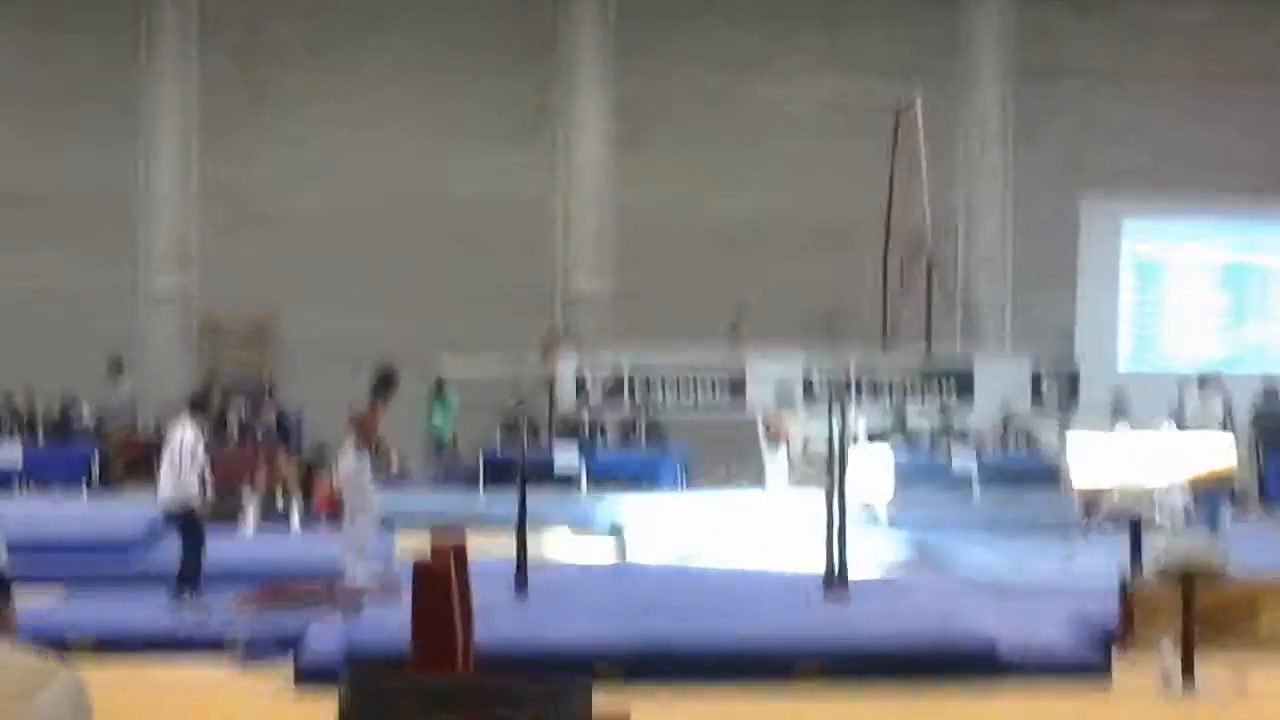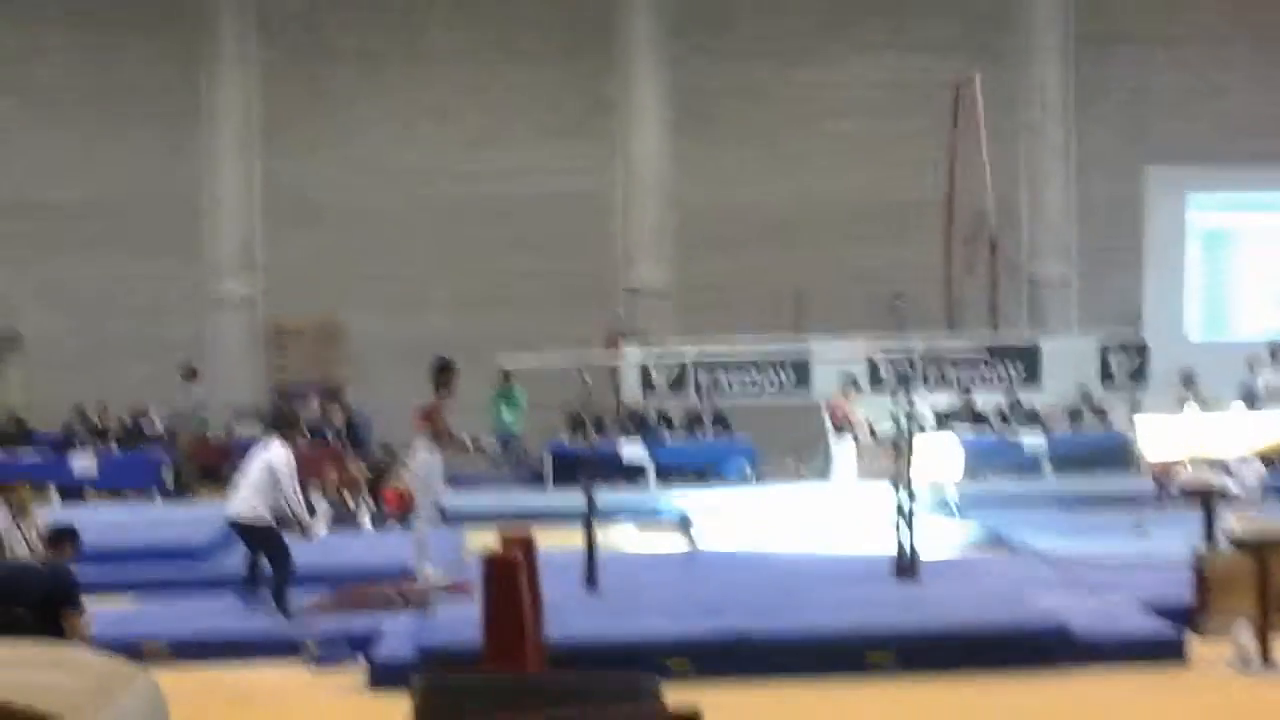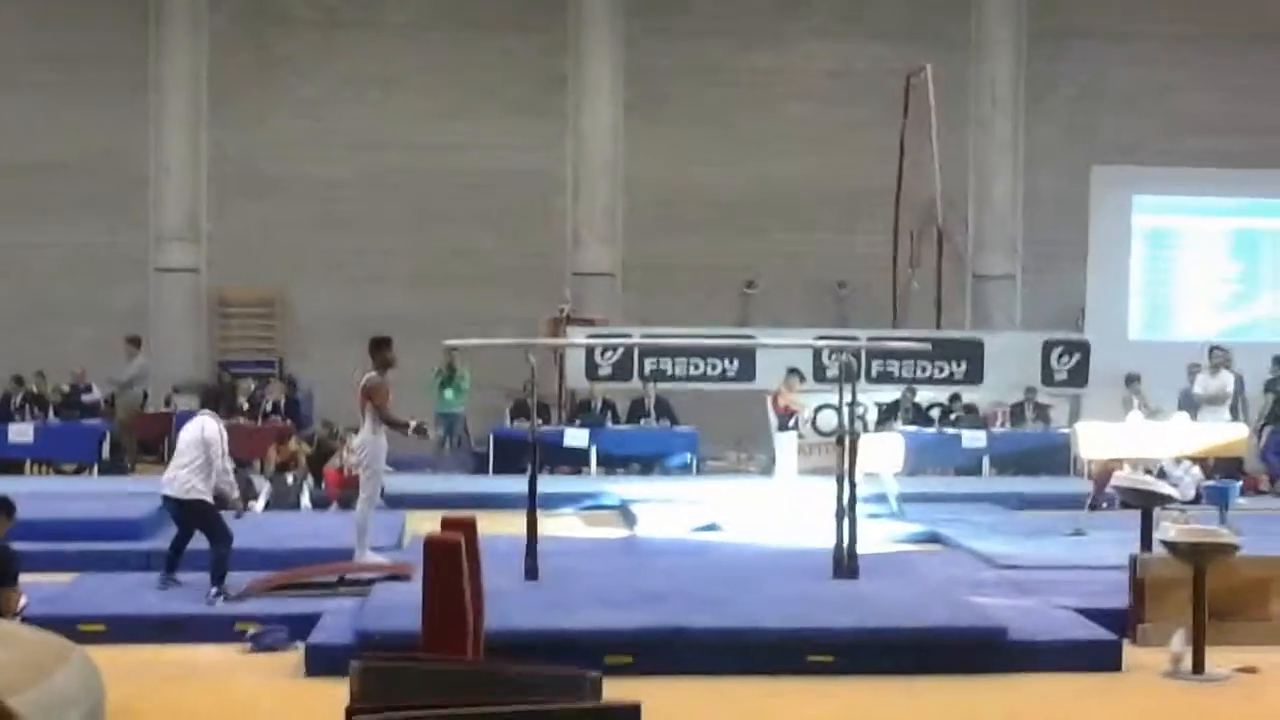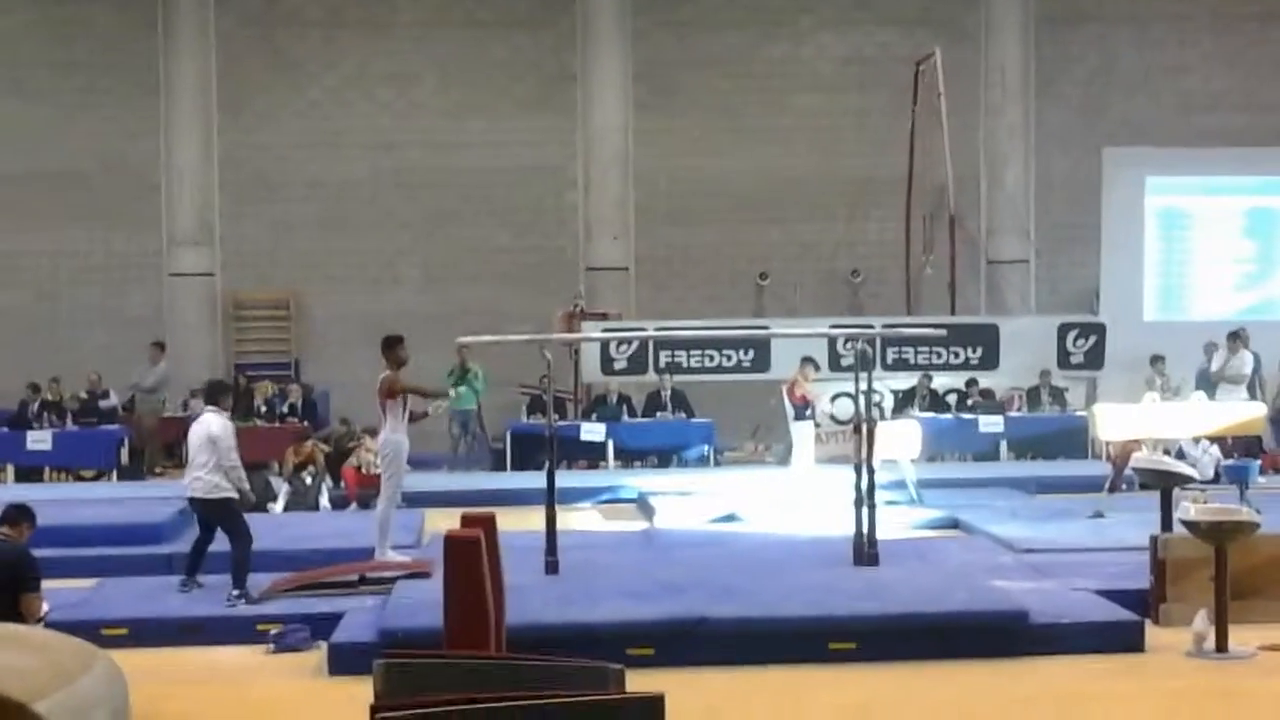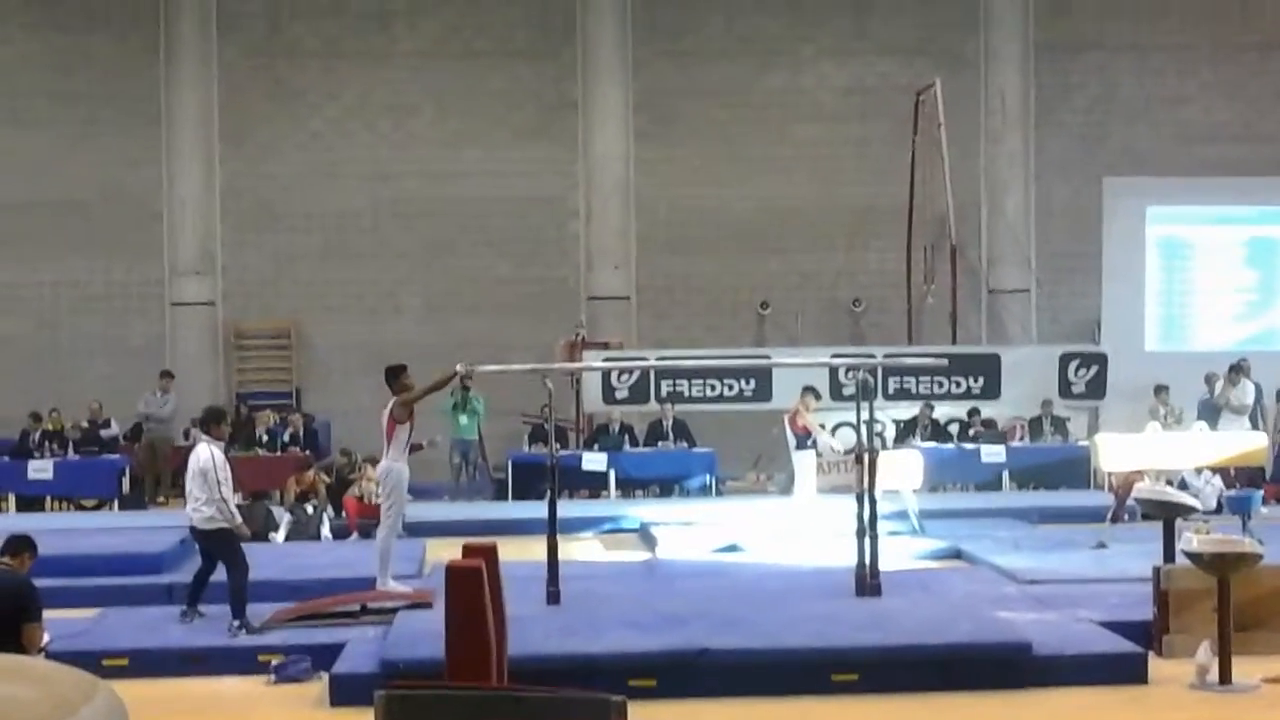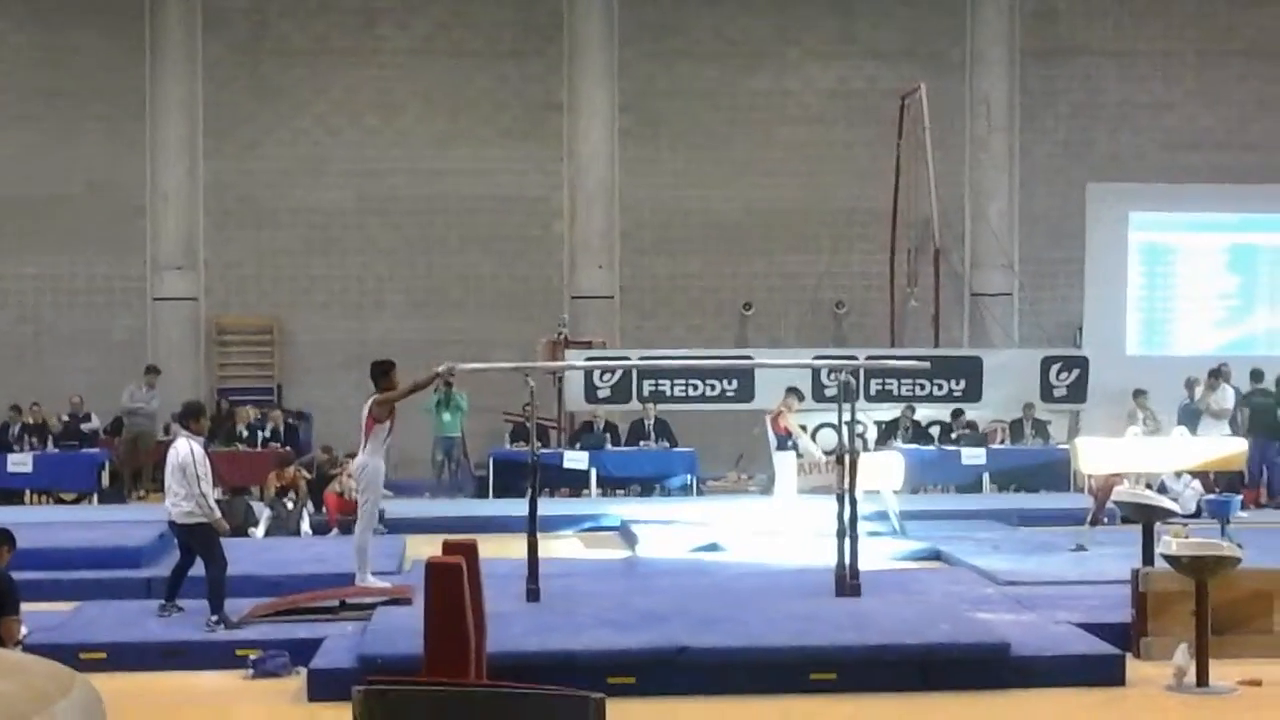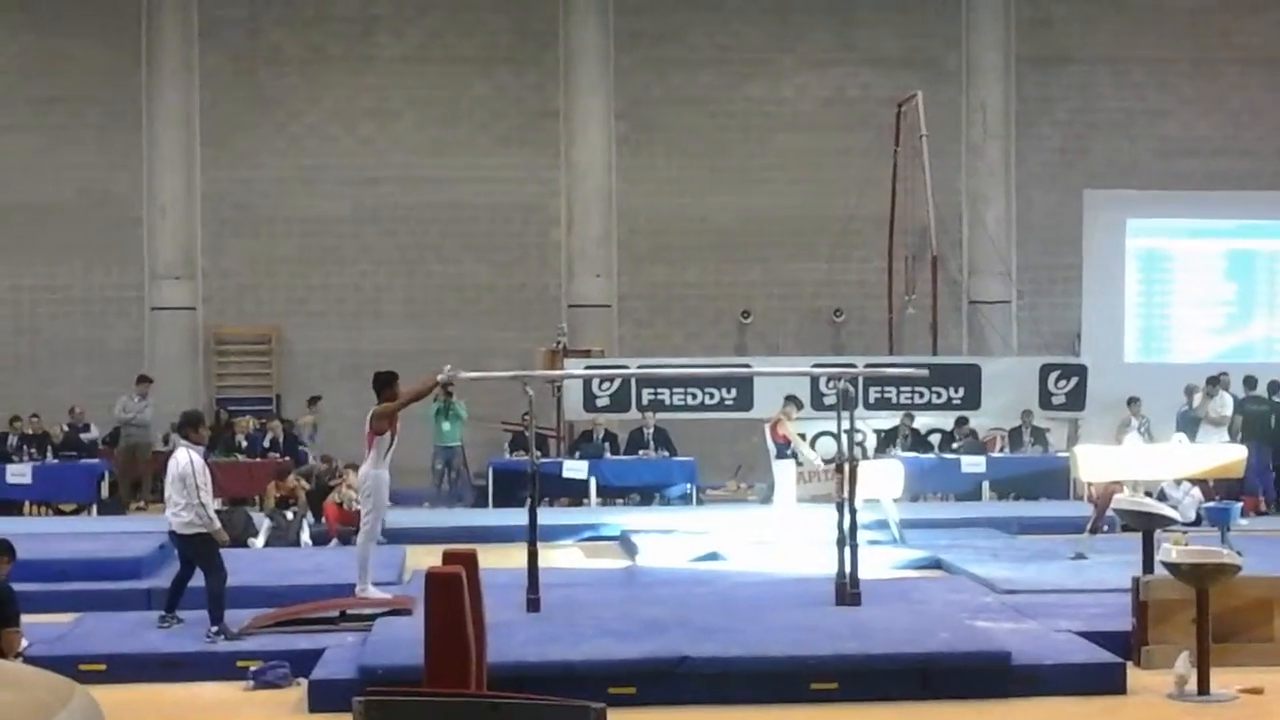
dt=0.4s
person 1, frame 1
left shoulder: (373, 411)
right shoulder: (368, 412)
left elbow: (373, 443)
right elbow: (364, 446)
left hip: (357, 466)
right hip: (355, 466)
left knee: (352, 518)
right knee: (369, 514)
left ankle: (353, 566)
right ankle: (358, 565)
person 1, frame 2
left shoulder: (438, 403)
right shoulder: (434, 404)
left elbow: (445, 434)
right elbow: (440, 437)
left wrist: (465, 443)
right wrist: (466, 444)
left hip: (430, 461)
right hip: (426, 461)
left knee: (426, 514)
right knee: (425, 514)
left ankle: (423, 564)
right ankle: (421, 565)
person 1, frame 3
left shoulder: (376, 380)
right shoulder: (376, 382)
left elbow: (384, 417)
right elbow: (384, 416)
left wrist: (409, 429)
right wrist: (411, 425)
left hip: (374, 441)
right hip: (371, 442)
left knee: (369, 498)
right knee: (367, 498)
left ankle: (363, 550)
right ankle: (361, 552)
person 1, frame 4
left shoulder: (394, 380)
right shoulder: (390, 379)
left elbow: (406, 415)
right elbow: (419, 390)
left wrist: (429, 412)
right wrist: (447, 393)
left hip: (397, 440)
right hip: (393, 441)
left knee: (390, 497)
right knee: (388, 497)
left ankle: (383, 549)
right ankle: (381, 551)
person 1, frame 5
left shoulder: (397, 407)
right shoulder: (402, 402)
right elbow: (431, 388)
left wrist: (423, 444)
right wrist: (457, 371)
left hip: (394, 467)
right hip: (394, 469)
left knee: (390, 526)
right knee: (389, 526)
left ankle: (384, 578)
right ankle: (384, 580)
person 1, frame 6
left shoulder: (380, 402)
right shoulder: (382, 401)
left elbow: (409, 388)
right elbow: (412, 388)
left wrist: (436, 373)
right wrist: (439, 373)
left hip: (368, 463)
right hip: (370, 464)
left knee: (366, 522)
right knee: (367, 522)
left ankle: (363, 573)
right ankle: (363, 575)
person 1, frame 7
left shoulder: (387, 410)
right shoulder: (382, 412)
left elbow: (413, 393)
right elbow: (413, 397)
left wrist: (439, 377)
right wrist: (439, 380)
left hip: (377, 474)
right hip: (374, 475)
left knee: (370, 532)
right knee: (369, 532)
left ankle: (364, 584)
right ankle: (363, 586)
person 2, frame 1
left shoulder: (194, 432)
right shoulder: (188, 434)
right elbow: (184, 470)
left wrist: (202, 496)
right wrist: (195, 500)
left hip: (183, 498)
right hip: (183, 500)
left knee: (192, 543)
right knee: (193, 544)
left ankle: (184, 589)
right ankle: (187, 590)
person 2, frame 2
left shoulder: (266, 449)
right shoulder: (282, 454)
right elbow: (290, 490)
left wrist: (291, 518)
right wrist: (305, 521)
left hip: (238, 512)
right hip: (252, 515)
left knee: (259, 550)
right knee: (282, 559)
left ankle: (249, 591)
right ankle: (282, 610)
person 2, frame 3
left shoulder: (191, 424)
right shoulder: (214, 427)
right elbow: (222, 467)
left wrist: (222, 493)
right wrist: (234, 497)
left hip: (171, 491)
right hip: (191, 495)
left knee: (185, 531)
right knee: (222, 539)
left ankle: (167, 575)
right ankle: (216, 589)
person 2, frame 4
left shoulder: (196, 424)
right shoulder: (221, 424)
right elbow: (230, 463)
right wrist: (246, 490)
left hip: (197, 492)
right hip: (217, 493)
left knee: (205, 535)
right knee: (242, 539)
left ankle: (188, 579)
right ankle: (238, 592)
person 2, frame 5
left shoulder: (198, 451)
right shoulder: (213, 455)
right elbow: (220, 496)
left wrist: (233, 521)
right wrist: (238, 523)
left hip: (200, 521)
right hip: (215, 523)
left knee: (208, 564)
right knee: (238, 569)
left ankle: (190, 609)
right ankle: (238, 622)
person 2, frame 6
left shoulder: (177, 446)
right shoulder: (193, 450)
right elbow: (200, 490)
left wrist: (212, 516)
right wrist: (217, 518)
left hip: (179, 515)
right hip: (194, 518)
left knee: (186, 559)
right knee: (217, 563)
left ankle: (168, 603)
right ankle: (216, 617)
person 2, frame 7
left shoulder: (177, 456)
right shoulder: (192, 459)
right elbow: (200, 500)
left wrist: (212, 527)
right wrist: (217, 529)
left hip: (179, 526)
right hip: (194, 528)
left knee: (186, 569)
right knee: (216, 574)
left ankle: (168, 615)
right ankle: (216, 628)
